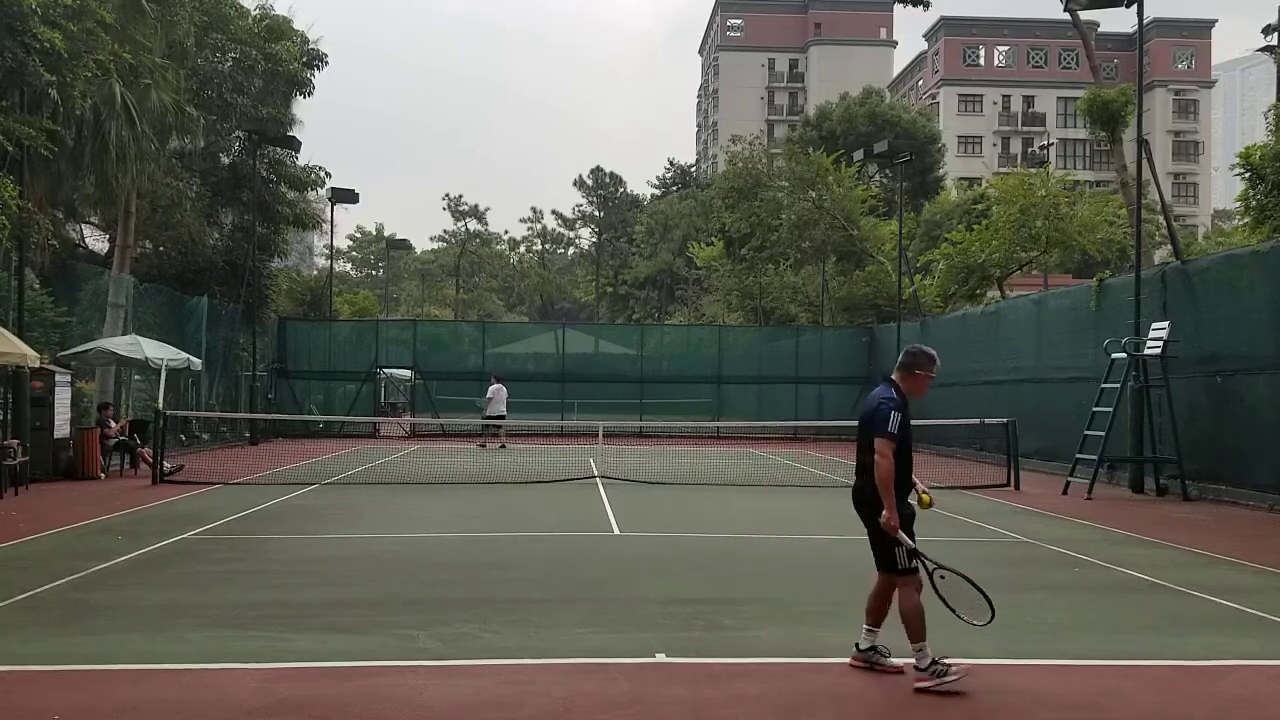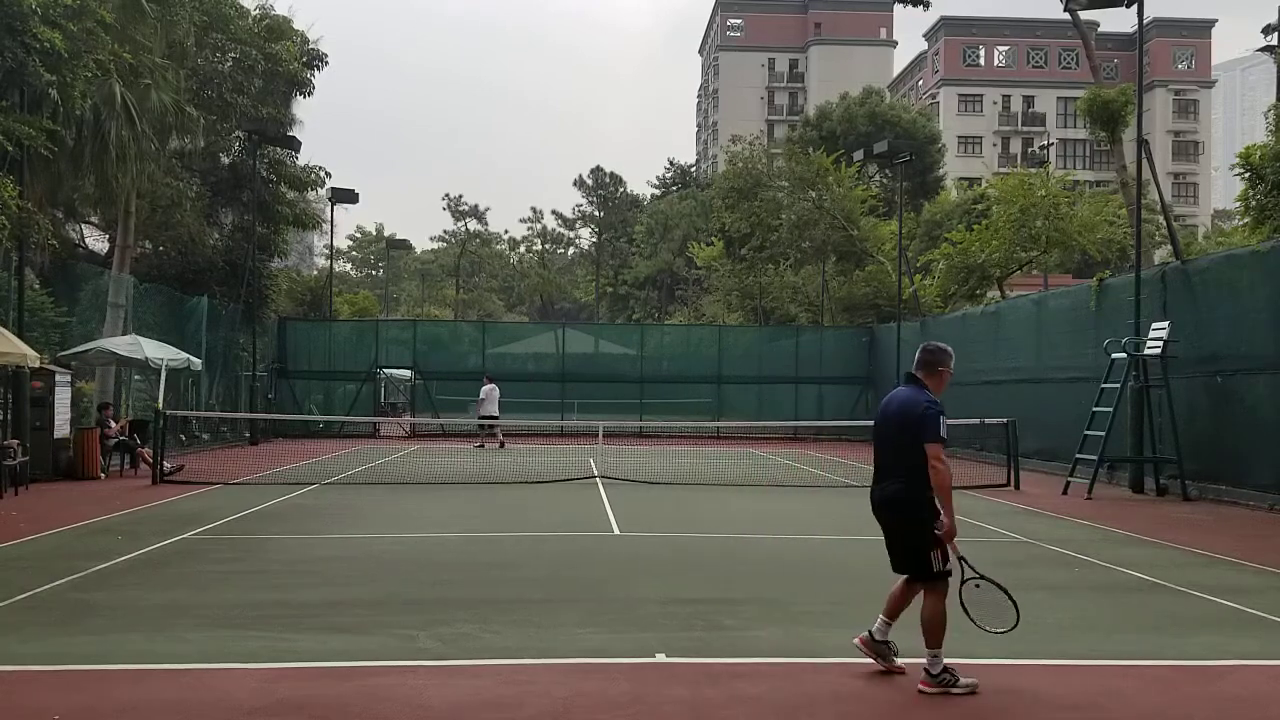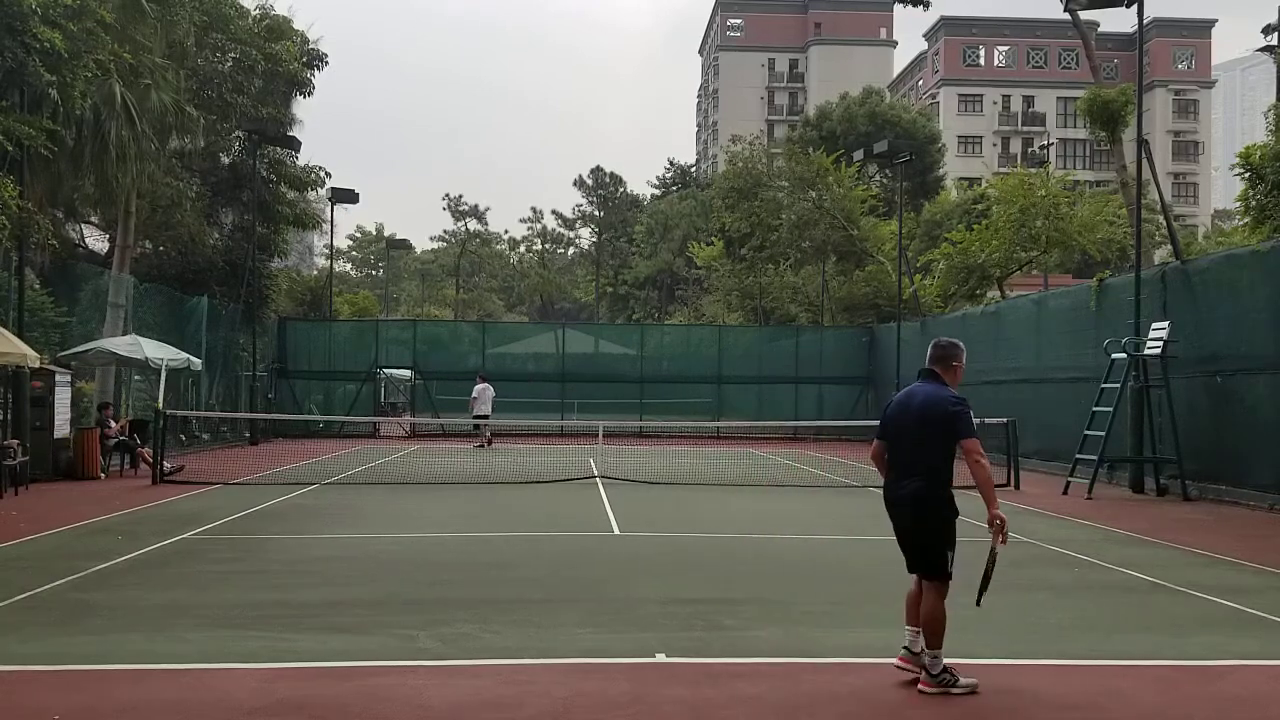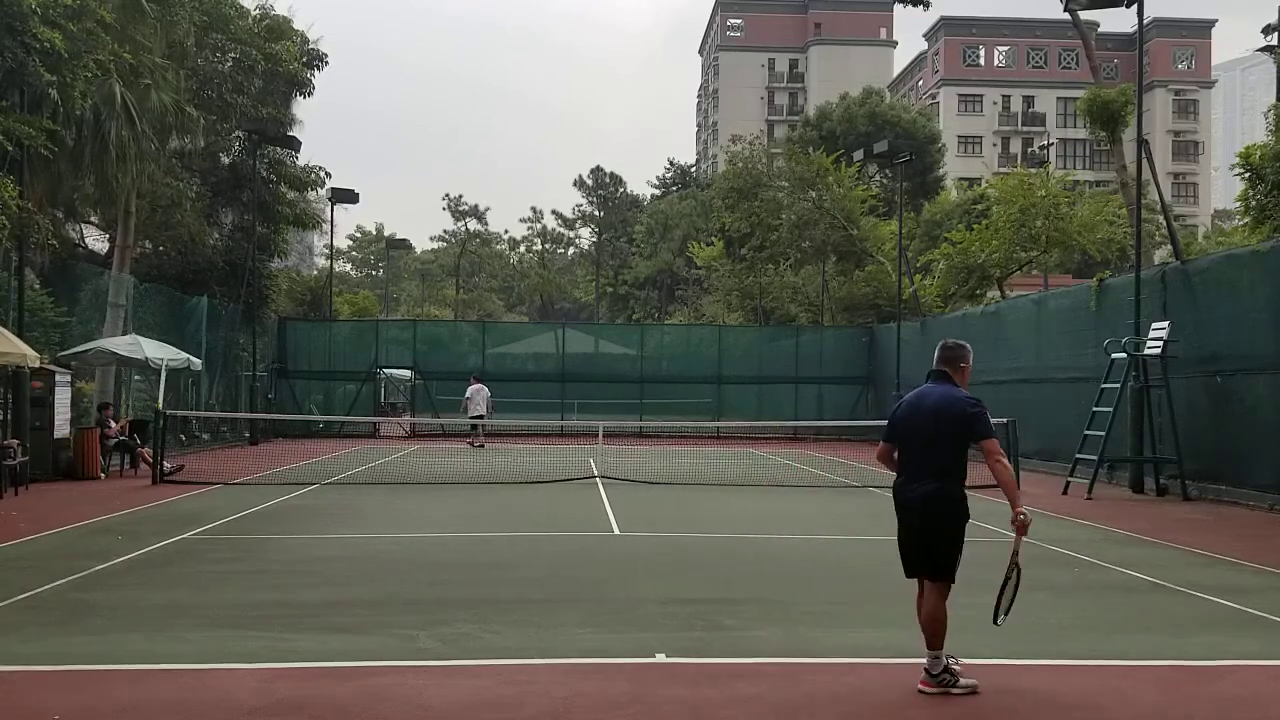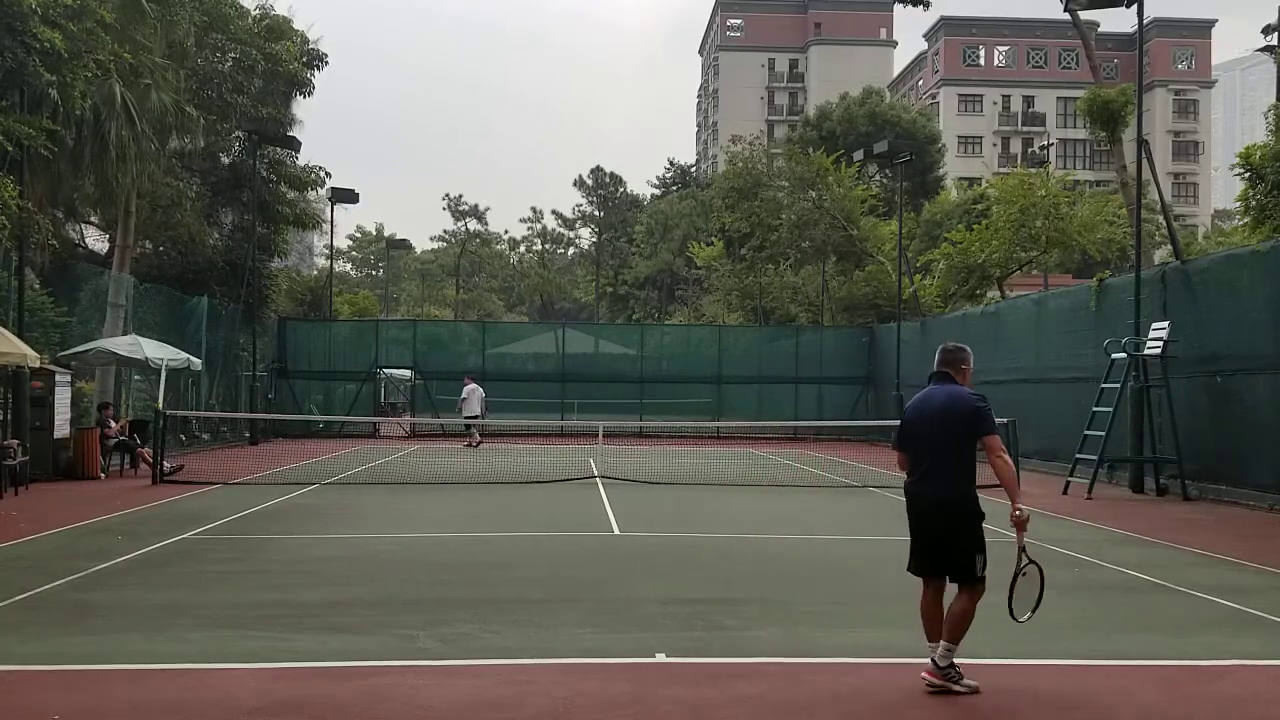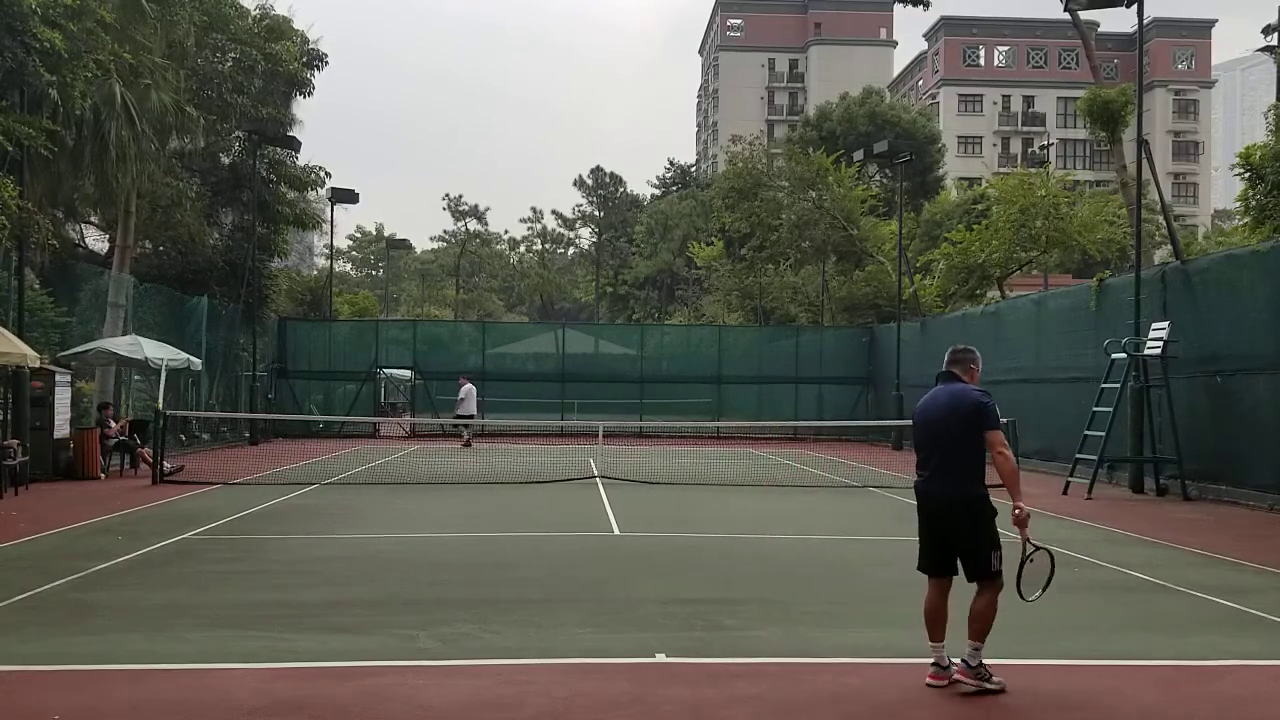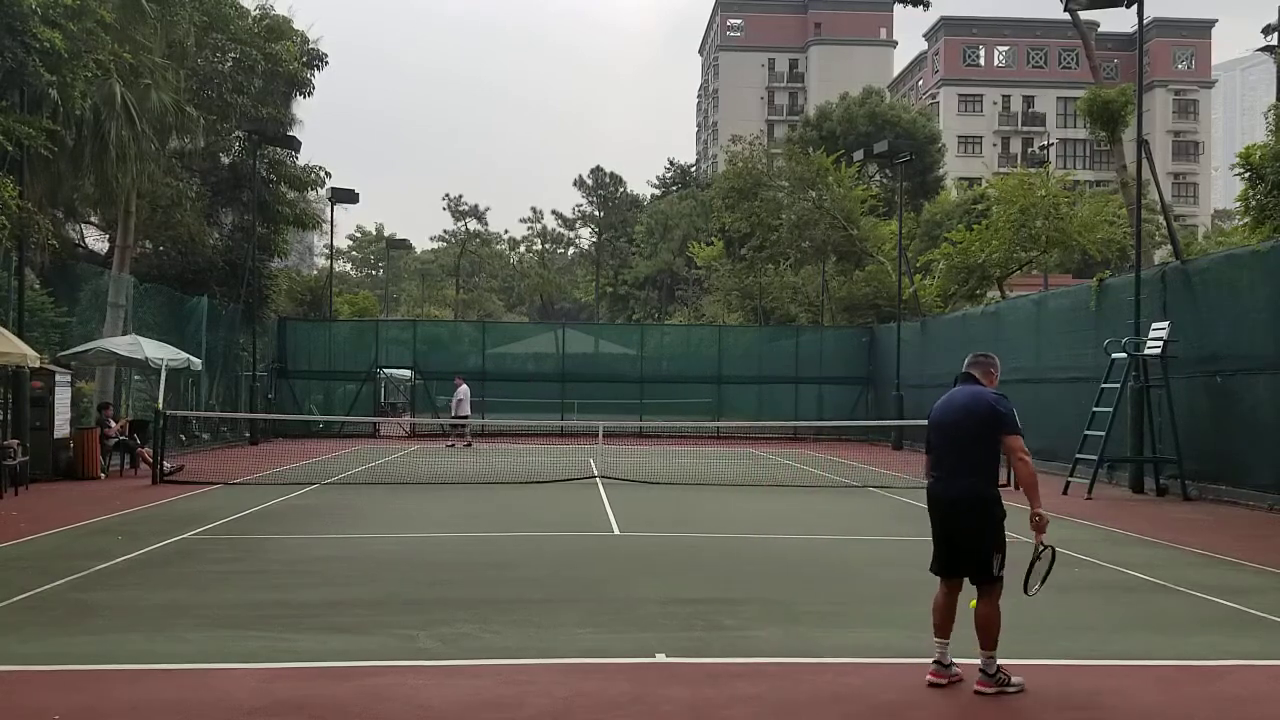
dt=0.2s
person 1, frame 1
left shoulder: (884, 399)
right shoulder: (891, 404)
right elbow: (883, 457)
left wrist: (913, 483)
right wrist: (890, 508)
left hip: (874, 498)
right hip: (881, 502)
left knee: (890, 575)
right knee: (910, 580)
left ankle: (866, 648)
right ankle: (926, 667)
person 1, frame 2
left shoulder: (891, 400)
right shoulder: (928, 406)
right elbow: (937, 463)
right wrist: (949, 514)
left hip: (885, 499)
right hip: (911, 504)
left knee: (914, 576)
right knee: (935, 586)
left ankle: (877, 637)
right ankle: (935, 673)
person 1, frame 3
left shoulder: (898, 399)
right shoulder: (952, 403)
left elbow: (876, 453)
right elbow: (976, 458)
right wrist: (993, 508)
left hip: (897, 500)
right hip: (931, 502)
left knee: (922, 577)
right knee: (935, 586)
left ankle: (912, 650)
right ankle: (934, 672)
person 1, frame 4
left shoulder: (907, 402)
right shoulder: (967, 404)
left elbow: (883, 454)
right elbow: (996, 459)
right wrist: (1016, 506)
left hip: (907, 503)
right hip: (943, 505)
left knee: (925, 584)
right knee: (937, 587)
left ankle: (936, 661)
right ankle: (935, 672)
person 1, frame 5
left shoulder: (914, 404)
right shoulder: (972, 402)
left elbow: (902, 462)
right elbow: (998, 455)
right wrist: (1016, 503)
left hip: (919, 503)
right hip: (957, 505)
left knee: (932, 584)
right knee: (971, 587)
left ankle: (939, 663)
right ankle: (942, 662)
person 1, frame 6
left shoulder: (923, 404)
right shoulder: (977, 398)
right elbow: (1000, 452)
right wrist: (1017, 500)
left hip: (929, 502)
right hip: (967, 502)
left knee: (938, 583)
right knee: (989, 583)
left ankle: (940, 664)
right ankle: (972, 664)
person 1, frame 7
left shoulder: (939, 405)
right shoulder: (995, 402)
right elbow: (1019, 458)
right wrist: (1036, 507)
left hip: (940, 503)
right hip: (978, 504)
left knee: (948, 583)
right knee: (988, 589)
left ankle: (940, 663)
right ankle: (989, 673)
